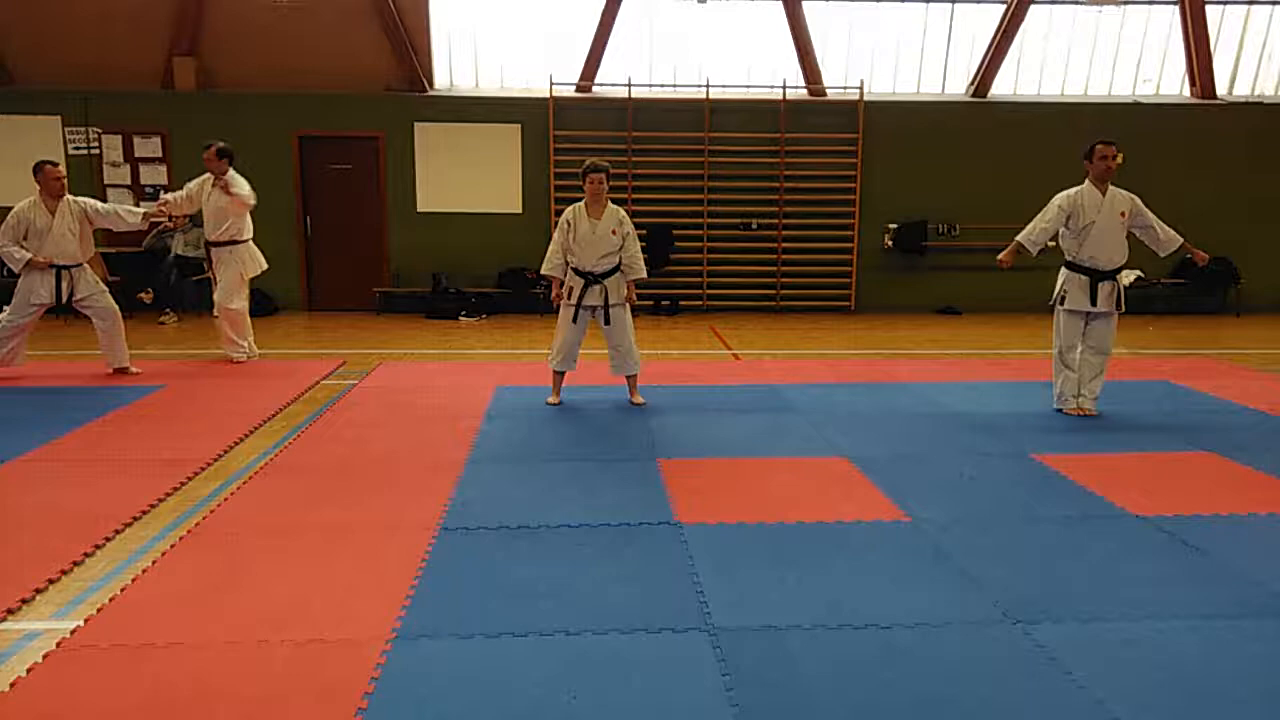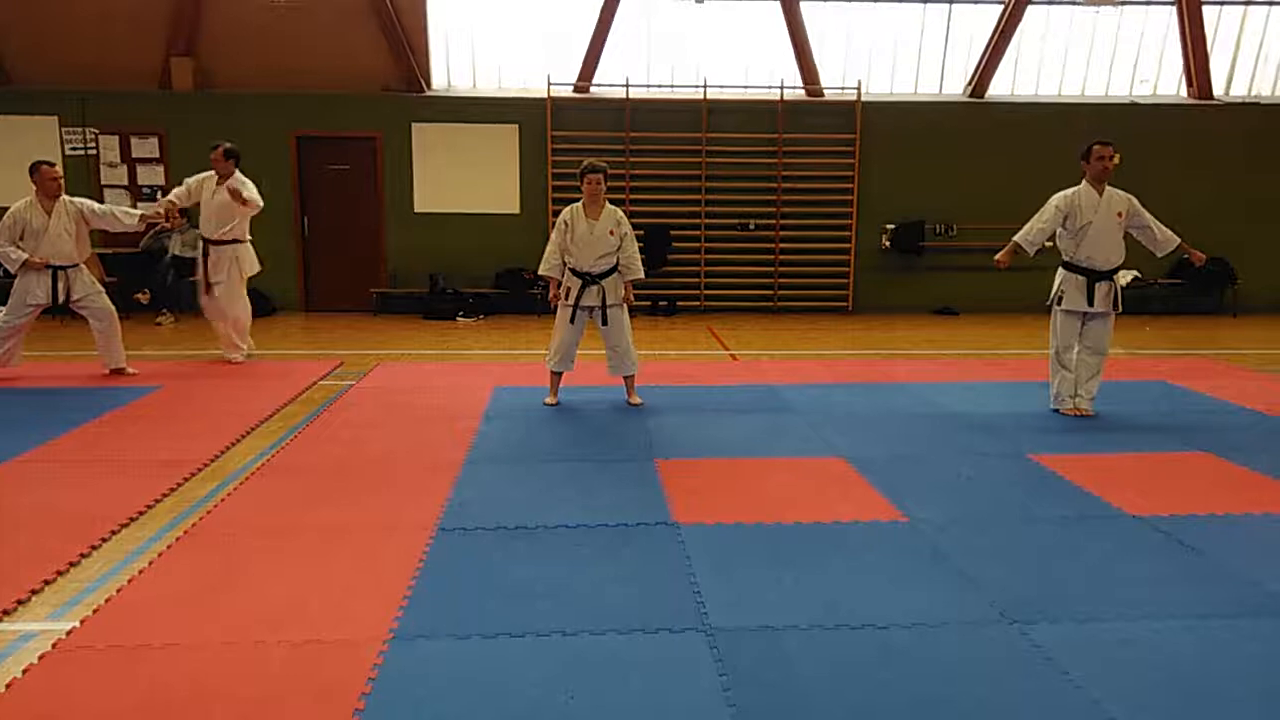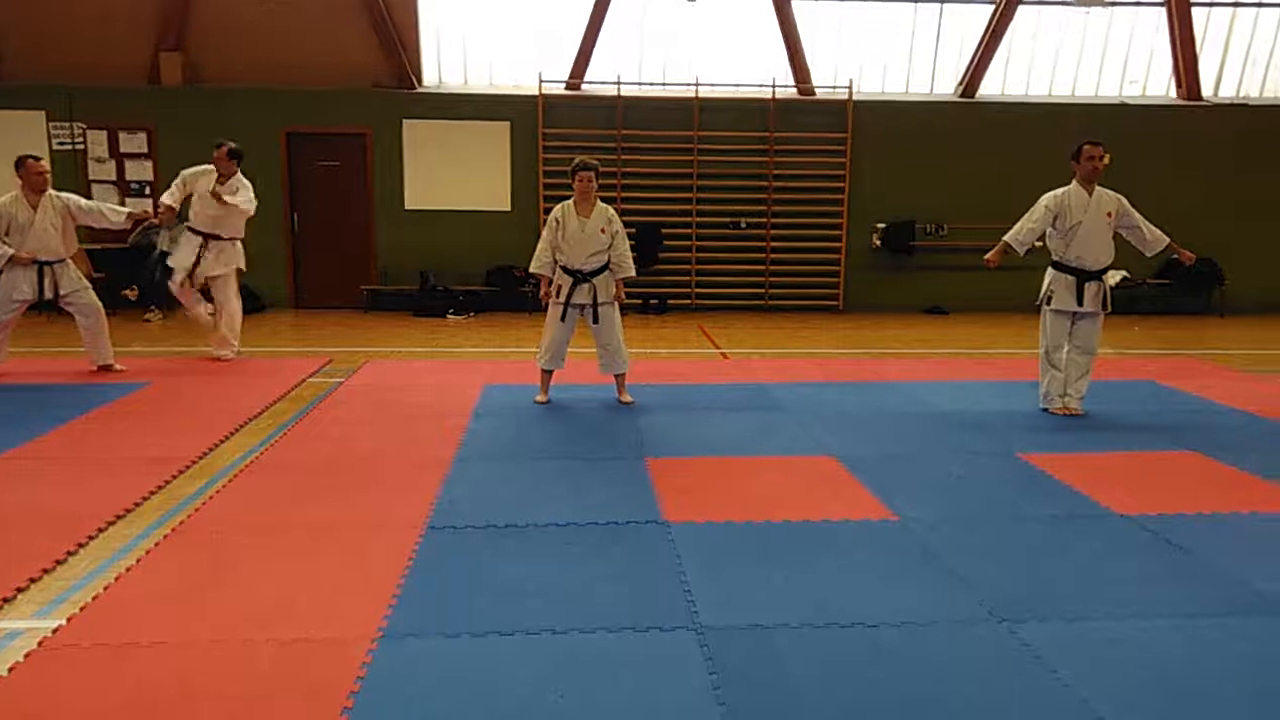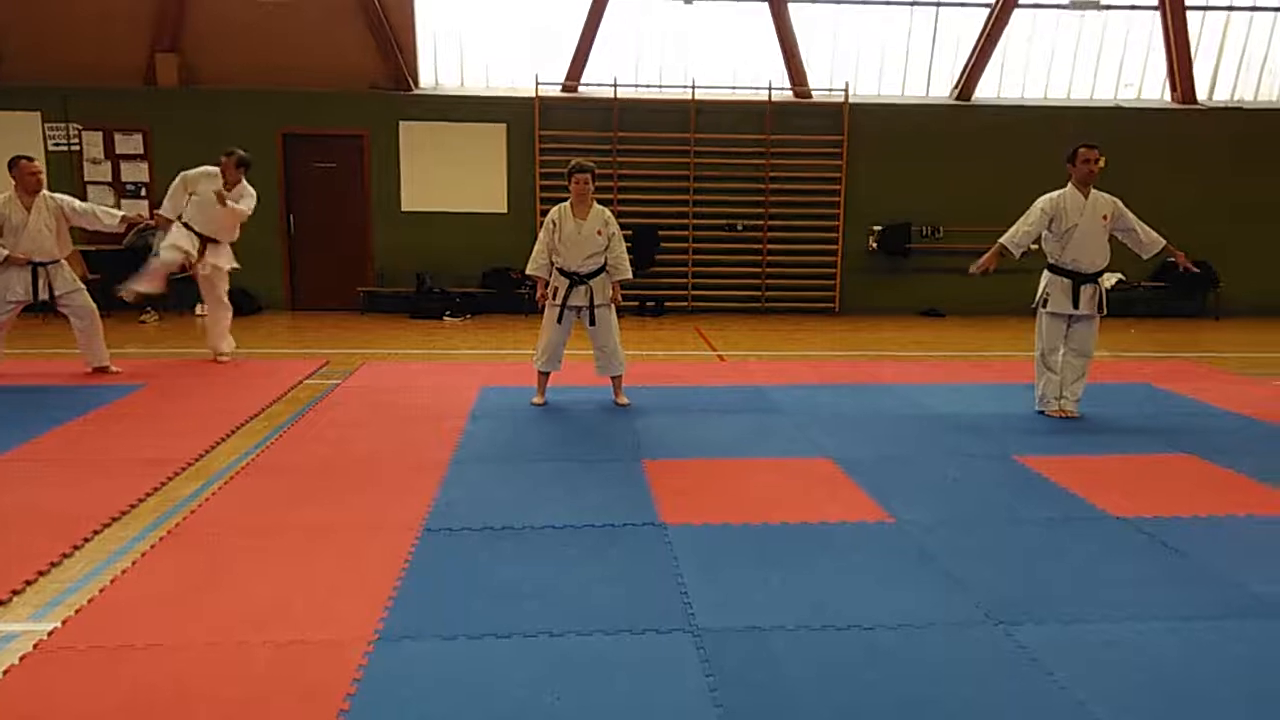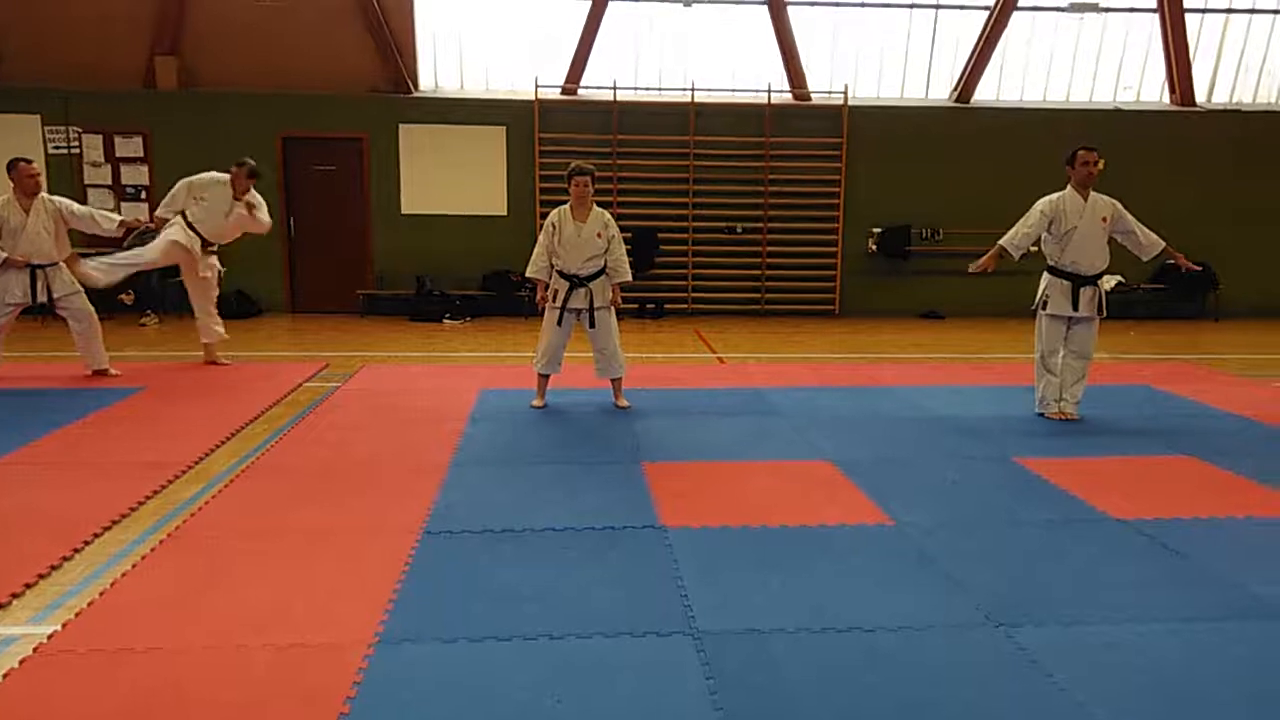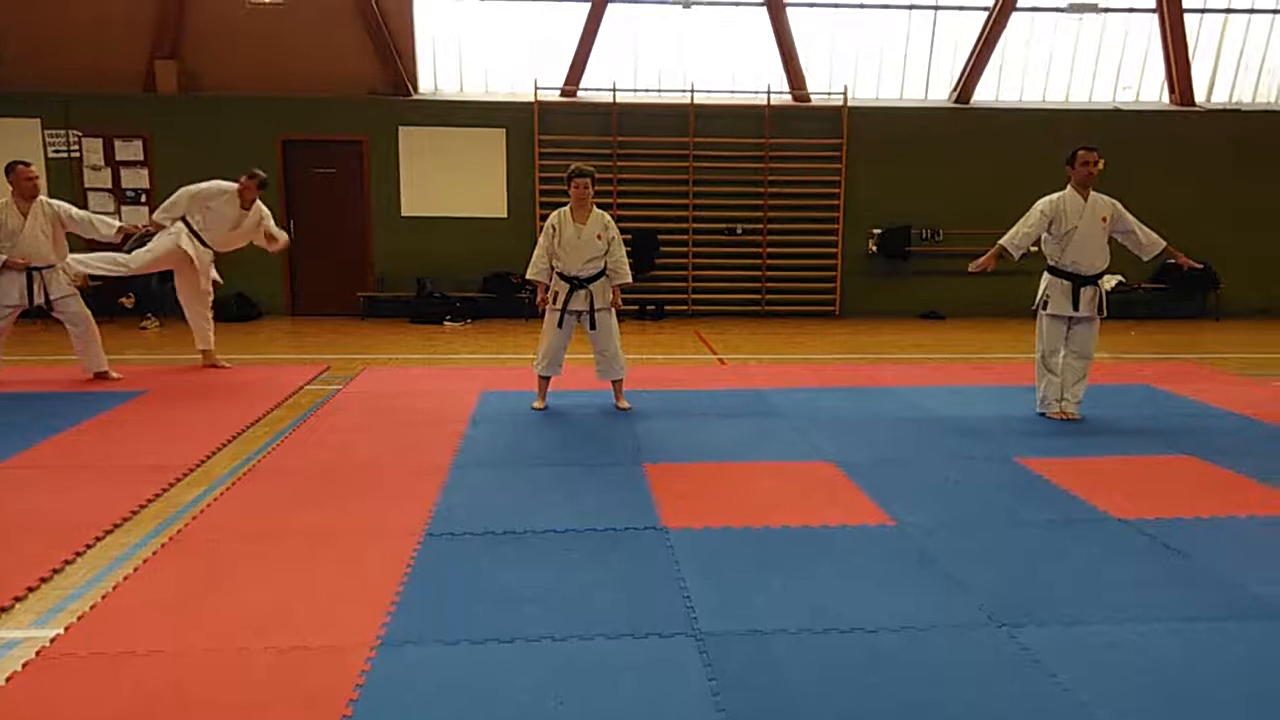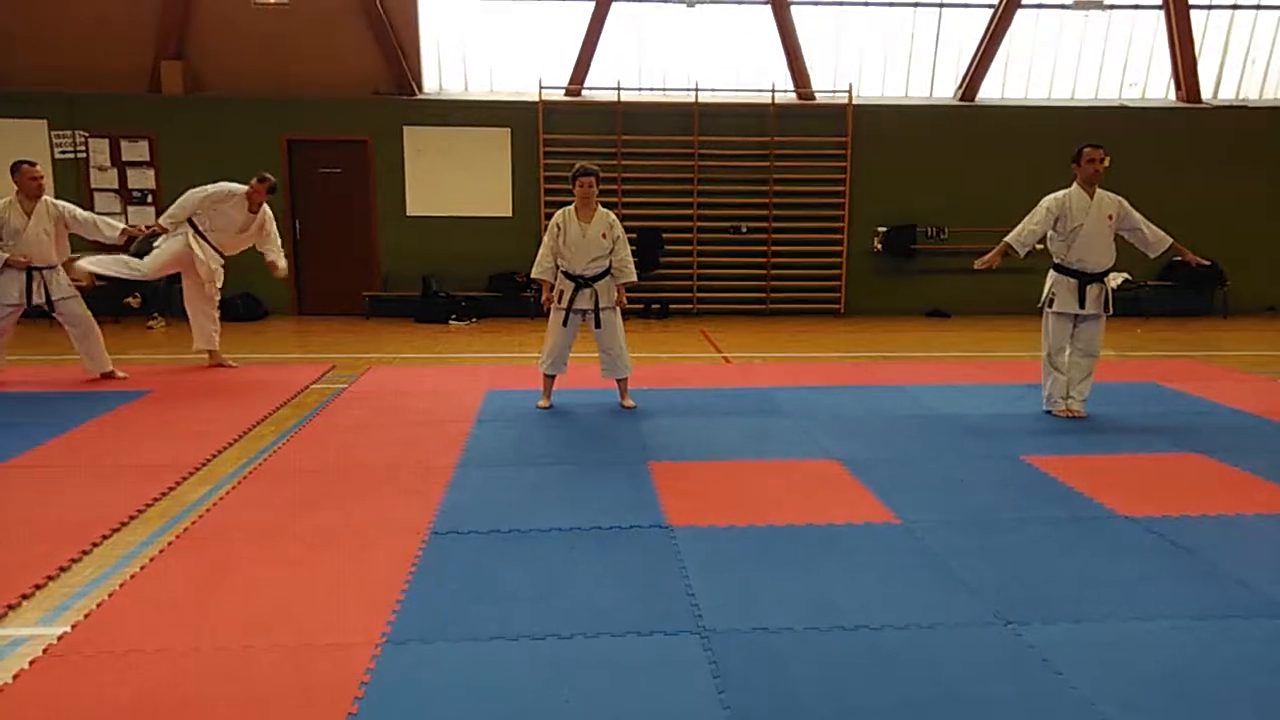
dt=0.1s
person 1, frame 1
left shoulder: (1127, 202)
right shoulder: (1070, 199)
left elbow: (1156, 229)
right elbow: (1042, 226)
left wrist: (1193, 252)
right wrist: (1010, 251)
left hip: (1107, 285)
right hip: (1076, 282)
left knee: (1099, 347)
right knee: (1067, 345)
left ankle: (1086, 399)
right ankle: (1067, 399)
person 1, frame 2
left shoulder: (1124, 202)
right shoulder: (1067, 200)
left elbow: (1153, 230)
right elbow: (1039, 226)
left wrist: (1190, 252)
right wrist: (1008, 251)
left hip: (1104, 285)
right hip: (1073, 282)
left knee: (1095, 347)
right knee: (1064, 345)
left ankle: (1083, 399)
right ankle: (1063, 399)
person 1, frame 3
left shoulder: (1114, 202)
right shoulder: (1057, 200)
left elbow: (1143, 230)
right elbow: (1029, 226)
left wrist: (1179, 252)
right wrist: (998, 252)
left hip: (1094, 286)
right hip: (1062, 282)
left knee: (1084, 347)
right knee: (1053, 345)
left ankle: (1072, 398)
right ankle: (1052, 399)
person 1, frame 4
left shoulder: (1110, 205)
right shoulder: (1053, 202)
left elbow: (1139, 232)
right elbow: (1025, 229)
left wrist: (1175, 255)
right wrist: (993, 254)
left hip: (1090, 288)
right hip: (1058, 285)
left knee: (1080, 350)
right knee: (1049, 347)
left ankle: (1068, 401)
right ankle: (1048, 401)
person 1, frame 5
left shoulder: (1109, 207)
right shoulder: (1052, 204)
left elbow: (1139, 235)
right elbow: (1024, 231)
left wrist: (1176, 256)
right wrist: (992, 256)
left hip: (1090, 290)
right hip: (1058, 286)
left knee: (1080, 352)
right knee: (1049, 350)
left ankle: (1068, 403)
right ankle: (1049, 403)
person 1, frame 6
left shoulder: (1109, 207)
right shoulder: (1052, 204)
left elbow: (1139, 234)
right elbow: (1024, 231)
left wrist: (1176, 255)
right wrist: (992, 255)
left hip: (1090, 290)
right hip: (1058, 286)
left knee: (1081, 352)
right knee: (1050, 349)
left ankle: (1069, 403)
right ankle: (1050, 403)
person 1, frame 7
left shoulder: (1115, 204)
right shoulder: (1058, 202)
left elbow: (1146, 231)
right elbow: (1029, 228)
left wrist: (1184, 252)
right wrist: (997, 253)
left hip: (1096, 287)
right hip: (1064, 285)
left knee: (1087, 349)
right knee: (1056, 347)
left ankle: (1075, 400)
right ankle: (1056, 401)
person 2, frame 1
left shoulder: (619, 217)
right shoulder: (571, 216)
left elbow: (630, 253)
right elbow: (558, 251)
left wrist: (631, 288)
right wrist: (555, 286)
left hip: (611, 287)
right hip: (577, 286)
left knee: (623, 341)
right knee: (565, 340)
left ankle: (633, 391)
right ankle: (556, 391)
person 2, frame 2
left shoulder: (617, 217)
right shoulder: (568, 216)
left elbow: (628, 254)
right elbow: (556, 252)
left wrist: (629, 288)
right wrist: (553, 286)
left hip: (609, 287)
right hip: (575, 286)
left knee: (621, 341)
right knee: (563, 341)
left ankle: (631, 392)
right ankle: (553, 392)
person 2, frame 3
left shoulder: (608, 215)
right shoulder: (559, 214)
left elbow: (620, 252)
right elbow: (547, 250)
left wrist: (620, 286)
right wrist: (544, 284)
left hip: (600, 285)
right hip: (566, 284)
left knee: (612, 340)
right knee: (554, 339)
left ankle: (621, 390)
right ankle: (544, 390)
person 2, frame 4
left shoulder: (605, 217)
right shoulder: (556, 215)
left elbow: (616, 254)
right elbow: (543, 252)
left wrist: (616, 288)
right wrist: (541, 286)
left hip: (596, 287)
right hip: (562, 286)
left knee: (608, 342)
right knee: (550, 341)
left ankle: (618, 392)
right ankle: (541, 392)
person 2, frame 5
left shoulder: (604, 220)
right shoulder: (556, 218)
left elbow: (616, 256)
right elbow: (543, 254)
left wrist: (616, 291)
right wrist: (540, 289)
left hip: (596, 290)
right hip: (563, 289)
left knee: (608, 344)
right knee: (550, 343)
left ankle: (618, 395)
right ankle: (540, 395)
person 2, frame 6
left shoulder: (604, 221)
right shoulder: (556, 220)
left elbow: (616, 258)
right elbow: (543, 256)
left wrist: (616, 293)
right wrist: (541, 291)
left hip: (597, 291)
right hip: (563, 290)
left knee: (609, 345)
right knee: (551, 345)
left ankle: (619, 396)
right ankle: (541, 396)
person 2, frame 7
left shoulder: (609, 220)
right shoulder: (560, 219)
left elbow: (621, 257)
right elbow: (548, 255)
left wrist: (621, 291)
right wrist: (546, 289)
left hip: (602, 290)
right hip: (567, 290)
left knee: (614, 344)
right knee: (556, 344)
left ankle: (624, 395)
right ankle: (547, 395)
person 3, frame 1
left shoulder: (80, 206)
right shoulder: (24, 211)
left elbow: (111, 213)
left wrist: (145, 214)
right wrist: (28, 260)
left hip: (78, 276)
right hip: (41, 279)
left knee: (109, 313)
left ankle: (119, 363)
person 3, frame 2
left shoulder: (77, 207)
right shoulder: (20, 212)
left elbow: (108, 214)
left wrist: (142, 216)
right wrist: (24, 260)
left hip: (74, 276)
right hip: (37, 279)
left knee: (105, 314)
left ankle: (116, 364)
person 3, frame 3
left shoulder: (63, 202)
left elbow: (94, 210)
left wrist: (129, 214)
left hip: (60, 271)
right hip: (23, 274)
left knee: (92, 310)
left ankle: (104, 360)
person 3, frame 4
left shoulder: (56, 202)
left elbow: (88, 212)
left wrist: (124, 217)
left hip: (55, 272)
left knee: (86, 312)
left ankle: (99, 362)
person 3, frame 5
left shoulder: (55, 205)
left elbow: (87, 216)
left wrist: (122, 222)
left hip: (53, 275)
left knee: (84, 315)
left ankle: (99, 365)
person 3, frame 6
left shoulder: (53, 208)
left elbow: (85, 220)
left wrist: (120, 228)
left hip: (50, 277)
left knee: (81, 319)
left ankle: (99, 368)
person 3, frame 7
left shoulder: (57, 209)
left elbow: (89, 221)
left wrist: (123, 230)
left hip: (51, 278)
left knee: (81, 320)
left ankle: (104, 368)
person 4, frame 1
left shoulder: (237, 183)
right shoulder: (206, 181)
left elbow: (246, 202)
right elbow: (188, 198)
left wrist: (231, 193)
right wrist: (169, 201)
left hip: (234, 253)
right hip: (217, 253)
left knee: (228, 303)
right knee: (225, 304)
left ankle: (239, 350)
right ankle: (246, 347)
person 4, frame 2
left shoulder: (244, 185)
right shoulder: (207, 179)
left elbow: (255, 205)
right elbow: (187, 189)
left wrist: (242, 200)
right wrist: (171, 199)
left hip: (232, 253)
right hip: (211, 250)
left knee: (232, 304)
right knee: (210, 303)
left ankle: (238, 351)
right ankle: (238, 347)
person 4, frame 3
left shoulder: (243, 186)
right shoulder: (204, 173)
left elbow: (246, 209)
right elbow: (182, 182)
left wrist: (224, 201)
right wrist: (169, 203)
left hip: (224, 247)
right hip: (195, 241)
left knee: (226, 301)
right knee: (180, 285)
left ankle: (227, 348)
right ankle: (205, 316)
person 4, frame 4
left shoulder: (248, 193)
right shoulder: (208, 175)
left elbow: (240, 214)
right elbow: (182, 182)
left wrist: (224, 204)
right wrist: (167, 212)
left hip: (215, 249)
right hip: (187, 234)
left knee: (218, 300)
right knee: (164, 262)
left ankle: (221, 349)
right ankle: (136, 289)
person 4, frame 5
left shoulder: (256, 203)
right shoulder: (216, 181)
left elbow: (262, 226)
right elbow: (185, 186)
left wrist: (252, 213)
right wrist: (164, 214)
left hip: (204, 251)
right hip: (183, 234)
left knee: (206, 300)
right knee: (146, 257)
left ankle: (210, 351)
right ankle: (92, 270)
person 4, frame 6
left shoulder: (261, 215)
right shoulder: (222, 190)
left elbow: (273, 241)
right elbow: (188, 195)
left wrist: (277, 238)
right wrist: (162, 217)
left hip: (202, 255)
right hip: (183, 237)
left knee: (200, 304)
right knee: (137, 261)
left ankle: (209, 355)
right ankle: (77, 264)
person 4, frame 7
left shoulder: (265, 217)
right shoulder: (225, 192)
left elbow: (272, 246)
right elbow: (195, 198)
left wrist: (277, 264)
right wrist: (167, 222)
left hip: (209, 256)
right hip: (189, 240)
left knee: (207, 304)
right knee: (148, 267)
left ankle: (213, 354)
right ankle: (88, 265)
